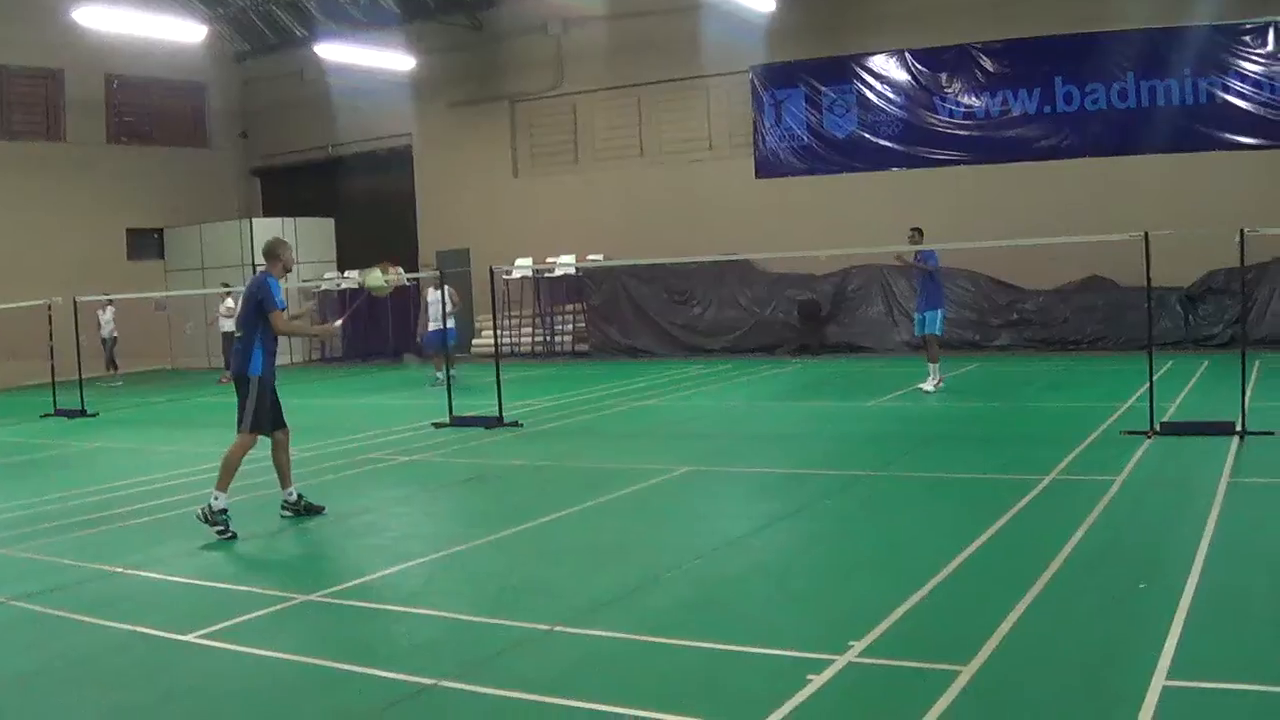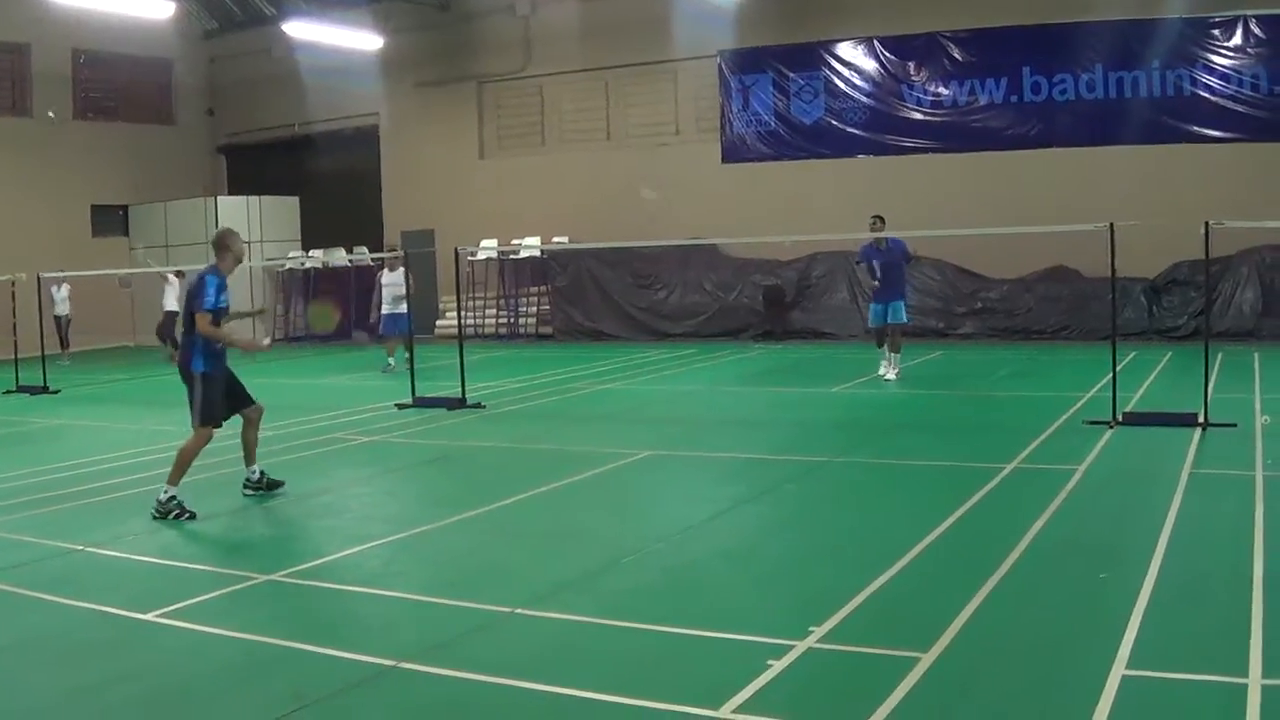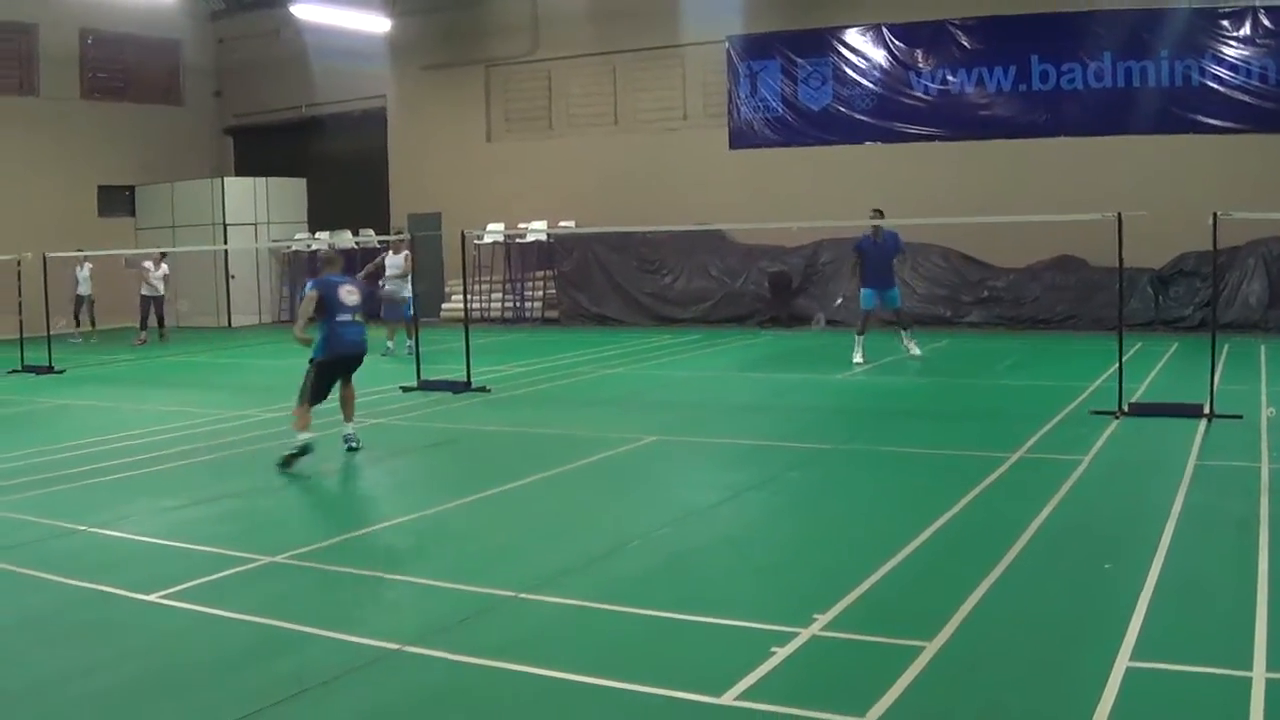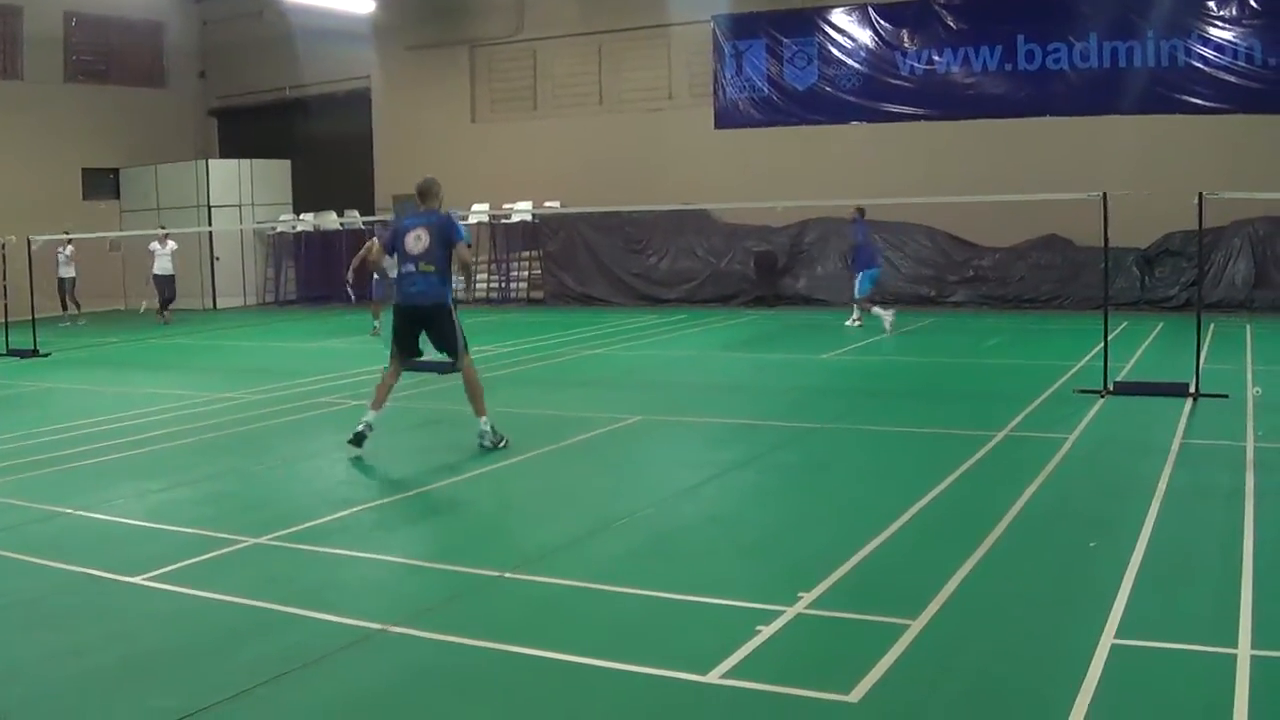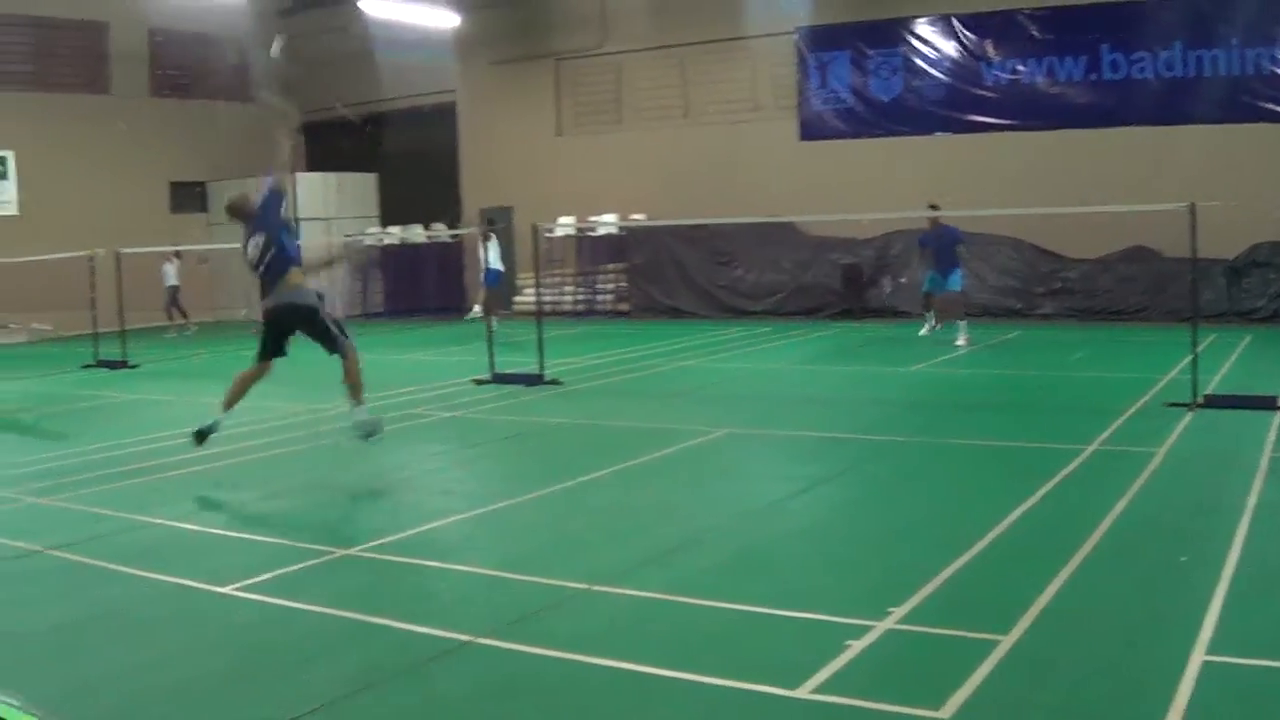
dt=1s
person 1, frame 1
left shoulder: (262, 283)
right shoulder: (267, 283)
right elbow: (280, 326)
left wrist: (298, 314)
right wrist: (318, 330)
left hip: (259, 371)
right hip: (253, 371)
left knee: (280, 433)
right knee: (247, 437)
left ankle: (290, 499)
right ankle: (215, 506)
person 1, frame 2
left shoulder: (217, 280)
right shoulder: (209, 281)
right elbow: (202, 328)
left wrist: (246, 314)
right wrist: (242, 342)
left hip: (215, 365)
right hip: (200, 366)
left knee: (253, 412)
right knee: (204, 433)
left ankle: (253, 477)
right ankle: (166, 498)
person 1, frame 3
left shoulder: (319, 281)
right shoulder: (356, 284)
left elbow: (310, 298)
left wrist: (299, 328)
left hip: (334, 348)
right hip: (359, 346)
left knee: (304, 405)
right knee: (346, 383)
left ankle: (302, 441)
right ankle: (350, 433)
person 1, frame 4
left shoulder: (400, 225)
right shoulder: (447, 222)
left elbow: (376, 256)
right elbow: (464, 258)
right wrist: (469, 283)
left hip: (404, 303)
right hip: (436, 302)
left knee: (395, 366)
right knee: (465, 364)
left ankle: (367, 423)
right ankle: (485, 430)
person 1, frame 5
left shoulder: (250, 241)
right shoulder: (268, 221)
right elbow: (283, 176)
left wrist: (321, 262)
right wrist: (287, 145)
left hip: (274, 308)
right hip: (301, 300)
left knee: (260, 368)
right knee: (347, 352)
left ankle: (218, 420)
right ankle: (360, 414)
